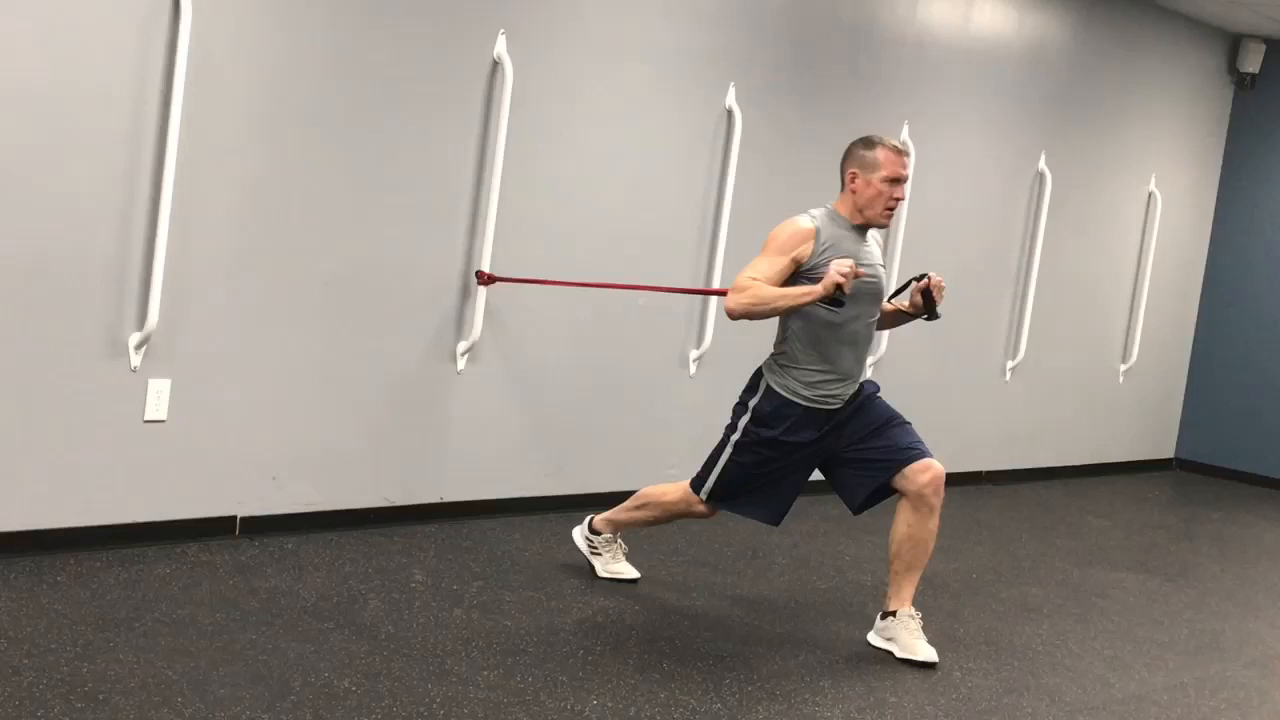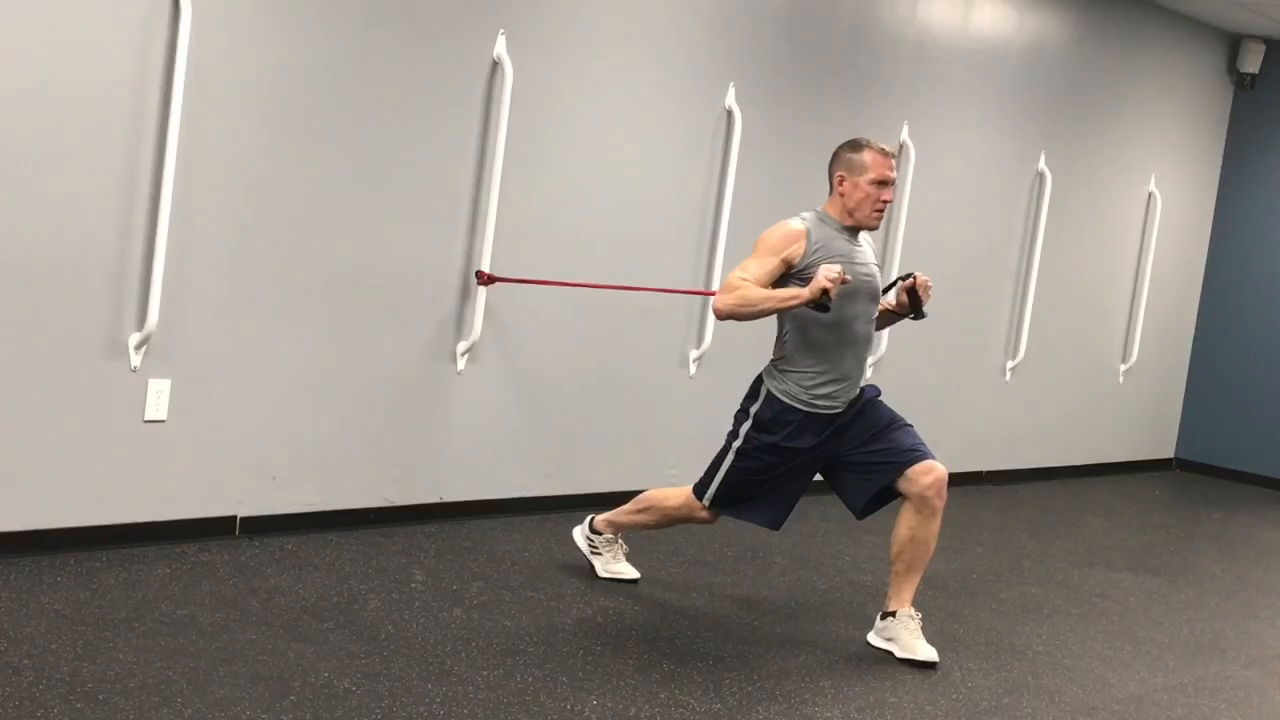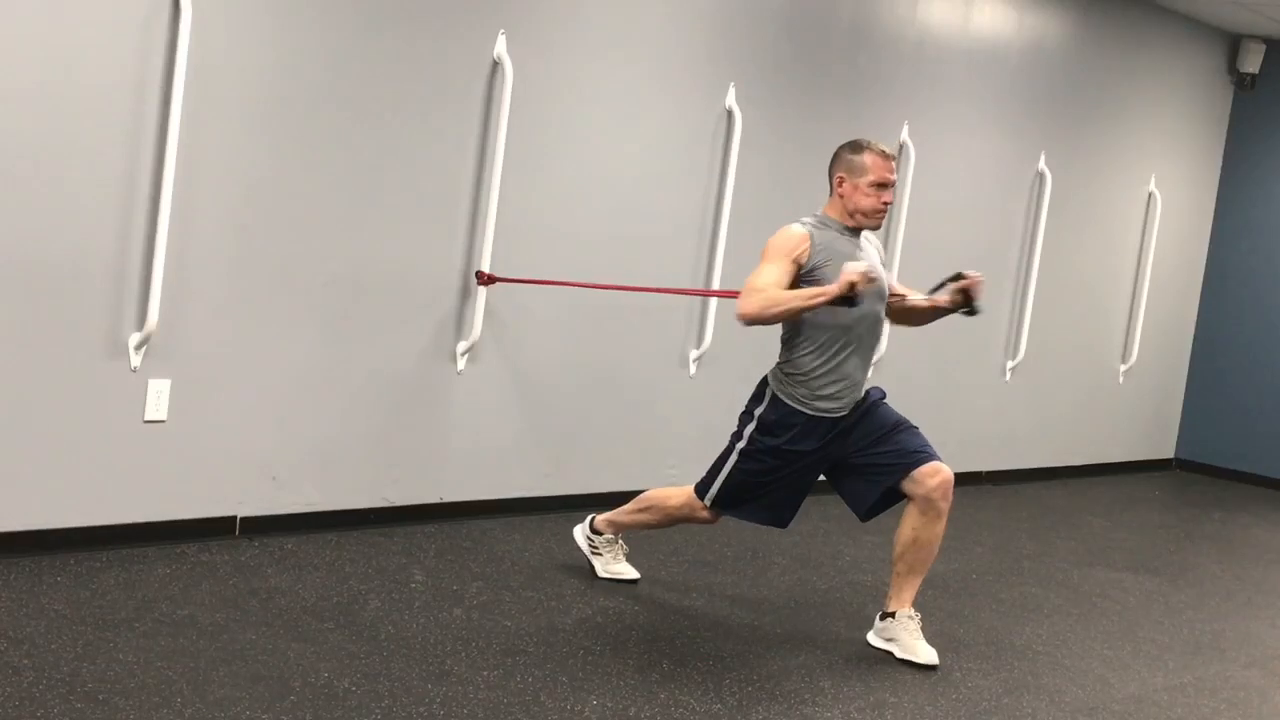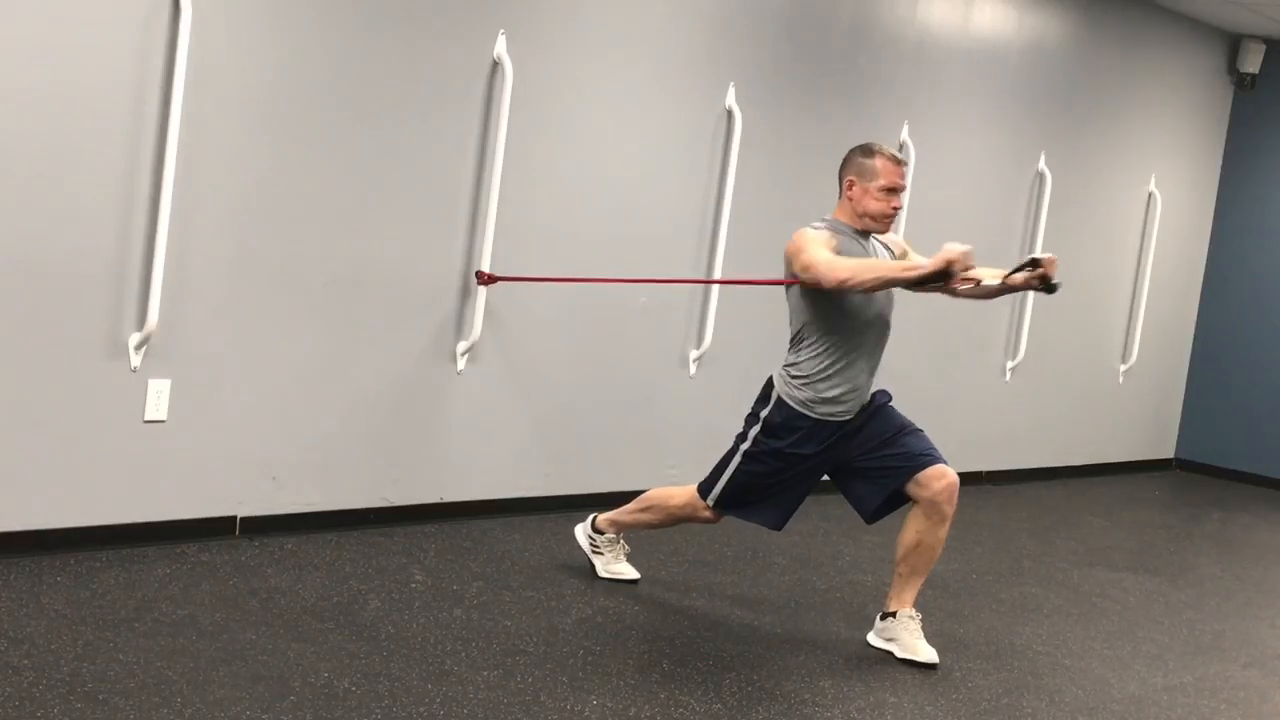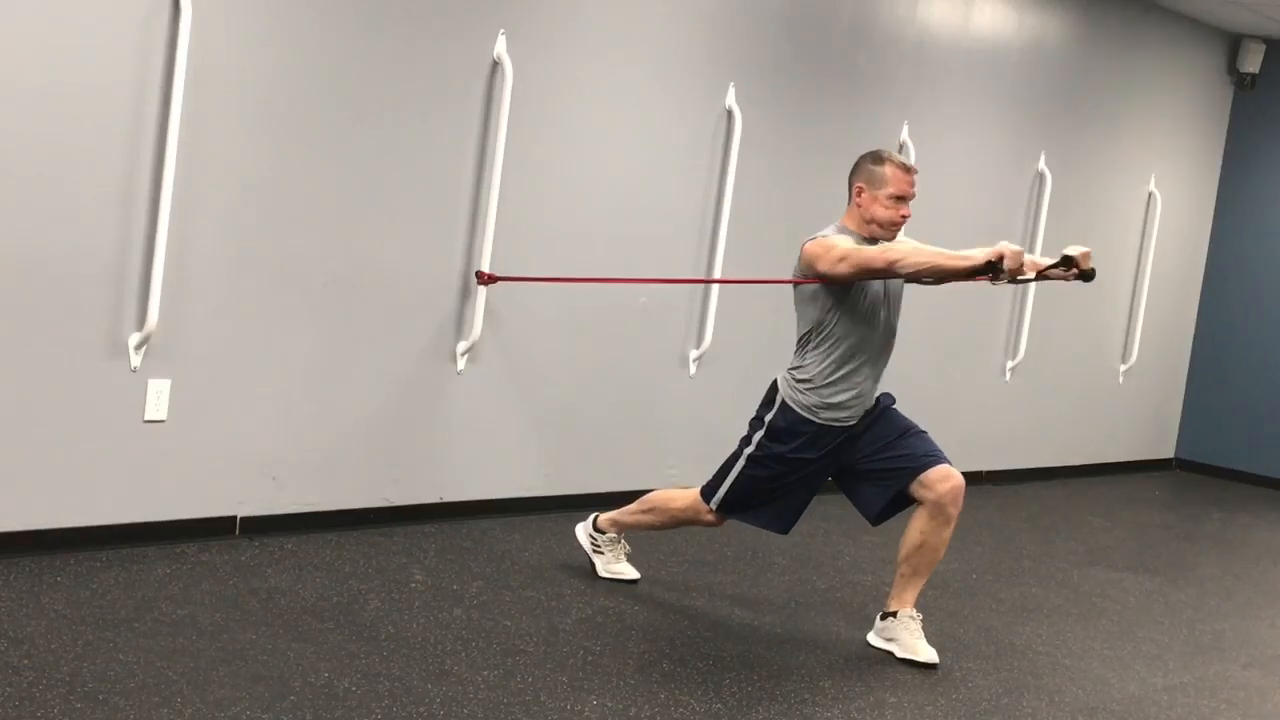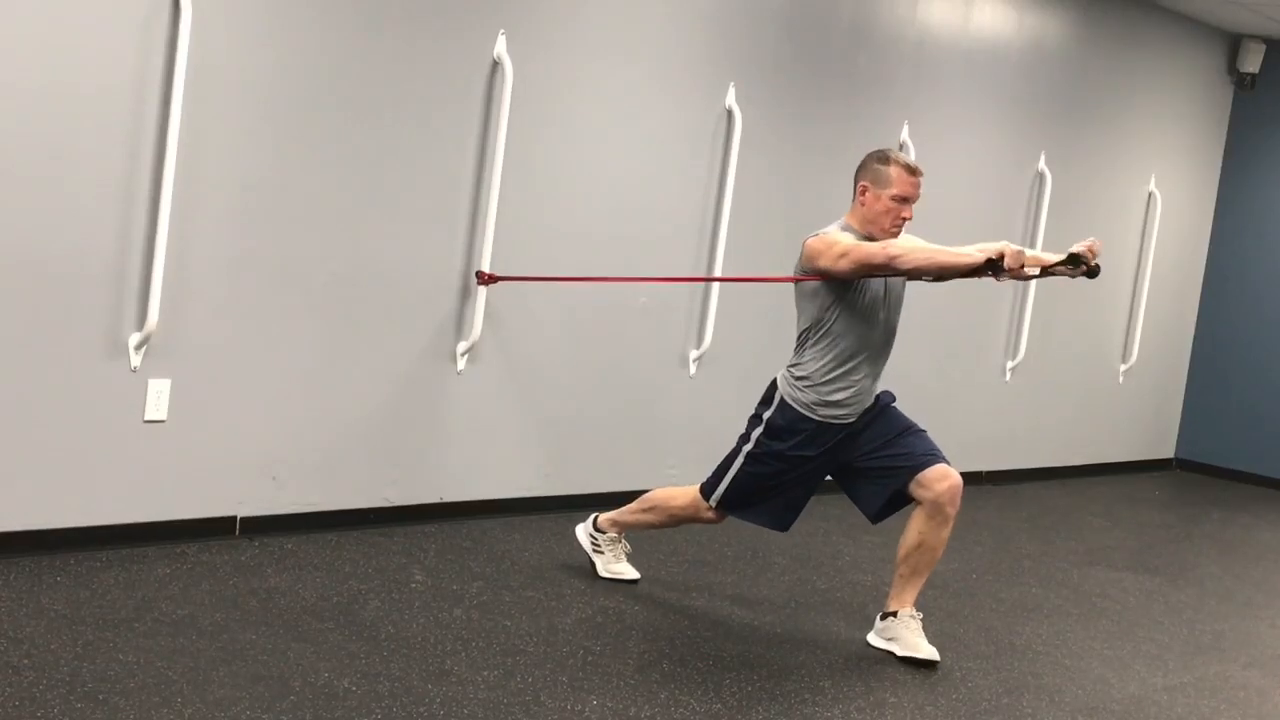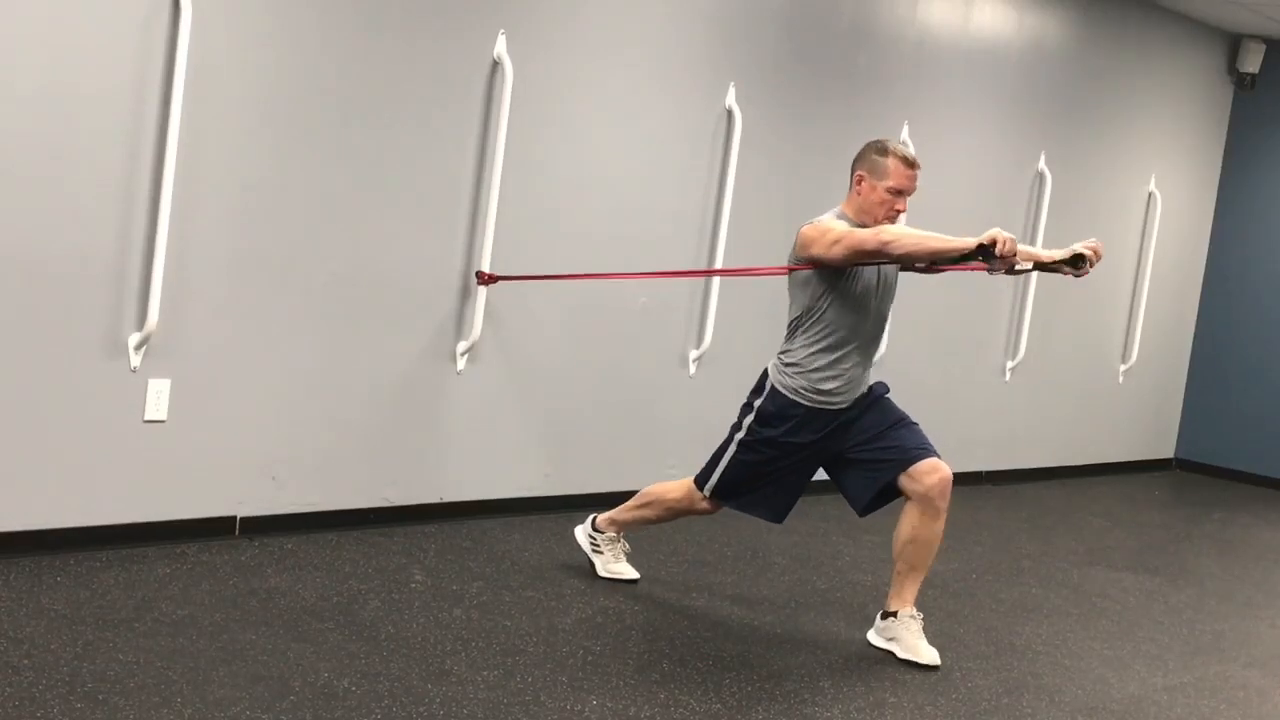
dt=0.2s
person 1, frame 1
left shoulder: (869, 242)
right shoulder: (803, 232)
right elbow: (739, 302)
left wrist: (910, 309)
right wrist: (819, 290)
left hip: (850, 402)
right hip: (784, 404)
left knee: (926, 480)
right knee: (702, 500)
left ankle: (896, 619)
right ankle: (599, 531)
person 1, frame 2
left shoulder: (862, 245)
right shoulder: (793, 235)
right elbow: (726, 302)
left wrist: (900, 305)
right wrist: (804, 293)
left hip: (851, 407)
right hip: (786, 411)
left knee: (929, 482)
right knee: (704, 506)
left ankle: (896, 620)
right ankle: (600, 531)
person 1, frame 3
left shoulder: (870, 246)
right shoulder: (796, 239)
left elbow: (900, 310)
right elbow: (752, 308)
left wrist: (946, 301)
right wrist: (832, 290)
left hip: (857, 410)
right hip: (790, 414)
left knee: (935, 484)
right knee: (705, 506)
left ankle: (897, 619)
right ankle: (601, 530)
person 1, frame 4
left shoulder: (888, 246)
right shoulder: (811, 242)
left elbow: (955, 278)
right elbow: (842, 276)
left wrist: (1018, 279)
right wrist: (932, 266)
left hip: (859, 412)
right hip: (796, 414)
left knee: (940, 487)
right knee: (707, 506)
left ankle: (895, 619)
right ankle: (603, 529)
person 1, frame 5
left shoulder: (895, 246)
right shoulder: (824, 248)
left elbow: (961, 261)
right elbow: (890, 263)
left wrist: (1045, 263)
right wrist: (986, 258)
left hip: (864, 416)
right hip: (800, 418)
left knee: (945, 489)
right knee: (710, 509)
left ankle: (895, 620)
right ankle: (603, 528)
person 1, frame 6
left shoulder: (898, 245)
right shoulder: (825, 245)
left elbow: (963, 259)
right elbow: (888, 258)
left wrist: (1053, 259)
right wrist: (985, 256)
left hip: (862, 414)
right hip: (798, 416)
left knee: (943, 488)
right knee: (709, 506)
left ankle: (896, 620)
right ankle: (604, 528)
person 1, frame 7
left shoulder: (891, 235)
right shoulder: (820, 233)
left elbow: (949, 252)
right elbow: (884, 244)
left wrist: (1051, 256)
right wrist: (977, 244)
left hip: (854, 402)
right hip: (789, 404)
left knee: (933, 482)
right knee: (705, 497)
left ankle: (895, 619)
right ankle: (602, 529)
